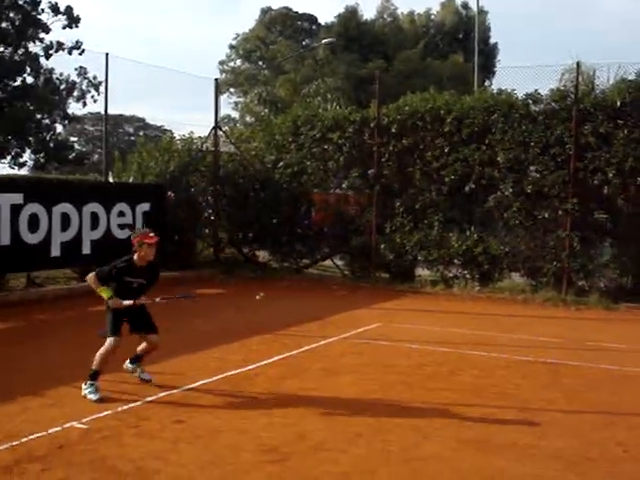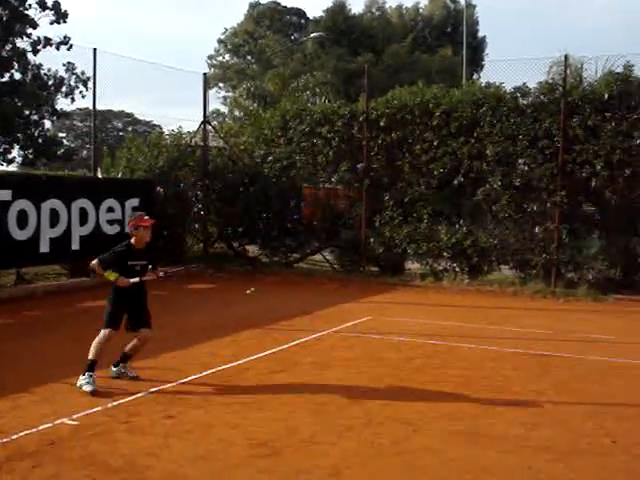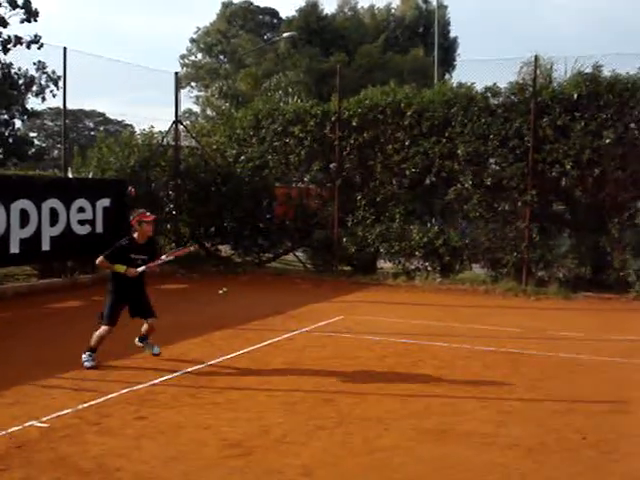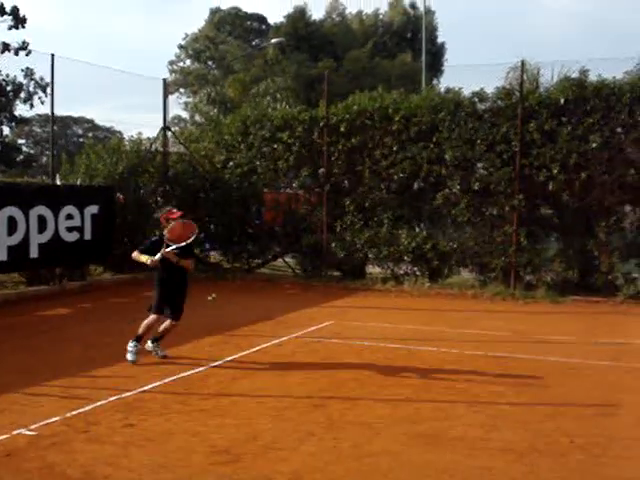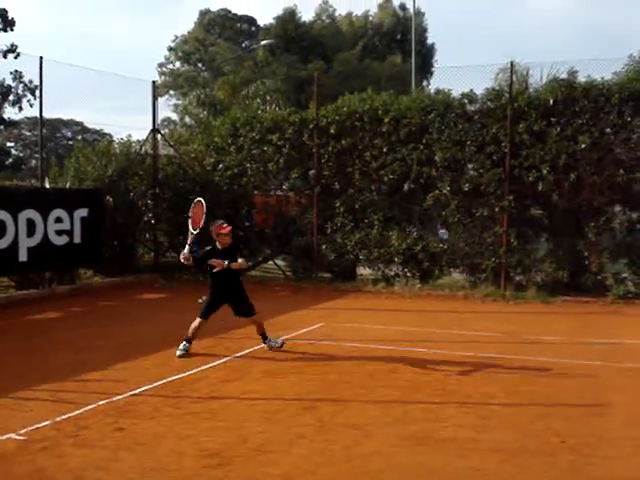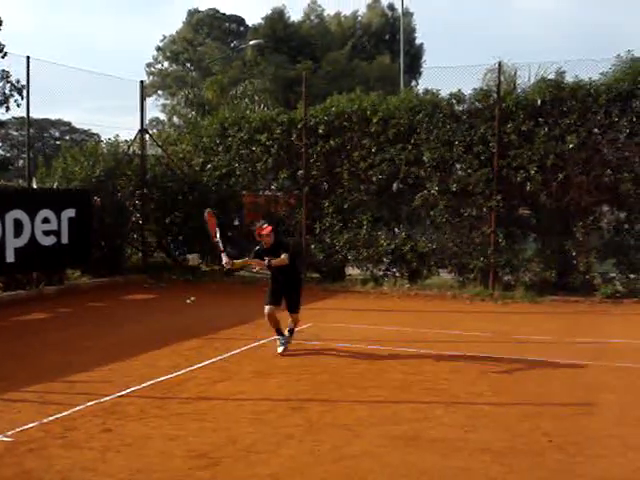
dt=0.3s
person 1, frame 1
left shoulder: (153, 268)
right shoulder: (121, 267)
right elbow: (91, 278)
left wrist: (143, 298)
right wrist: (108, 296)
left hip: (136, 306)
right hip: (117, 306)
left knee: (153, 340)
right knee: (113, 342)
left ankle: (133, 363)
right ankle: (90, 383)
person 1, frame 2
left shoulder: (150, 251)
right shoulder: (120, 251)
left elbow: (154, 271)
right elbow: (95, 264)
left wrist: (152, 275)
right wrist: (115, 278)
left hip: (138, 296)
right hip: (119, 295)
left knee: (145, 334)
right knee: (108, 333)
left ankle: (120, 365)
right ankle: (87, 375)
person 1, frame 3
left shoulder: (151, 244)
right shoulder: (124, 245)
right elbow: (100, 262)
right wrist: (123, 269)
left hip: (137, 288)
right hip: (118, 289)
left knee: (151, 322)
right knee: (107, 328)
left ankle: (143, 340)
right ankle: (89, 354)
person 1, frame 4
right shoulder: (156, 241)
left elbow: (190, 266)
right elbow: (135, 254)
left wrist: (174, 258)
right wrist: (147, 259)
left hip: (180, 285)
right hip: (163, 283)
left knee: (173, 321)
right knee: (156, 316)
left ankle: (153, 343)
right ankle: (134, 343)
person 1, frame 5
left shoulder: (234, 248)
right shoulder: (208, 252)
left elbow: (243, 264)
right elbow: (191, 261)
left wrist: (226, 265)
right wrist: (185, 257)
left hip: (236, 289)
right hip: (217, 290)
left knee: (254, 318)
right knee: (200, 320)
left ankle: (266, 340)
right ankle: (186, 343)
person 1, frame 6
left shoulder: (282, 244)
right shoulder: (259, 250)
left elbow: (285, 260)
right elbow: (251, 262)
left wrist: (267, 263)
right wrist: (229, 262)
left hip: (293, 282)
right hip: (276, 281)
left knee: (294, 316)
right knee: (269, 311)
left ankle: (289, 334)
right ankle: (281, 337)
